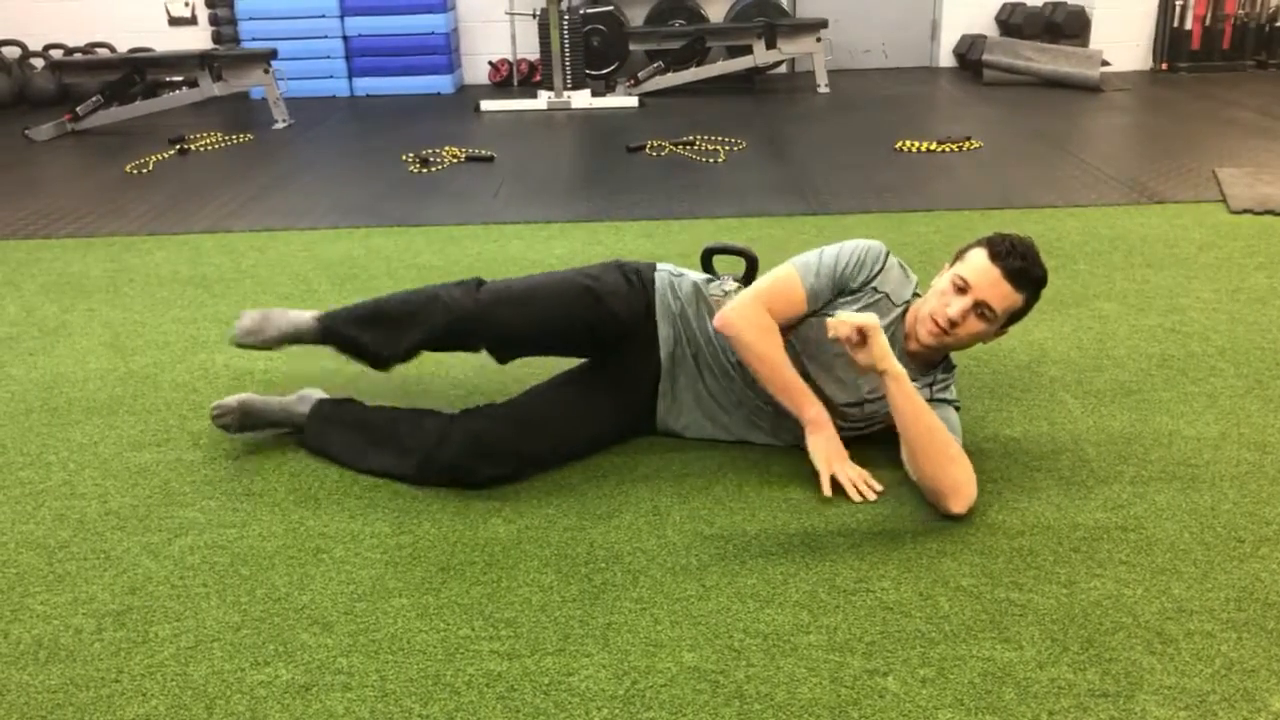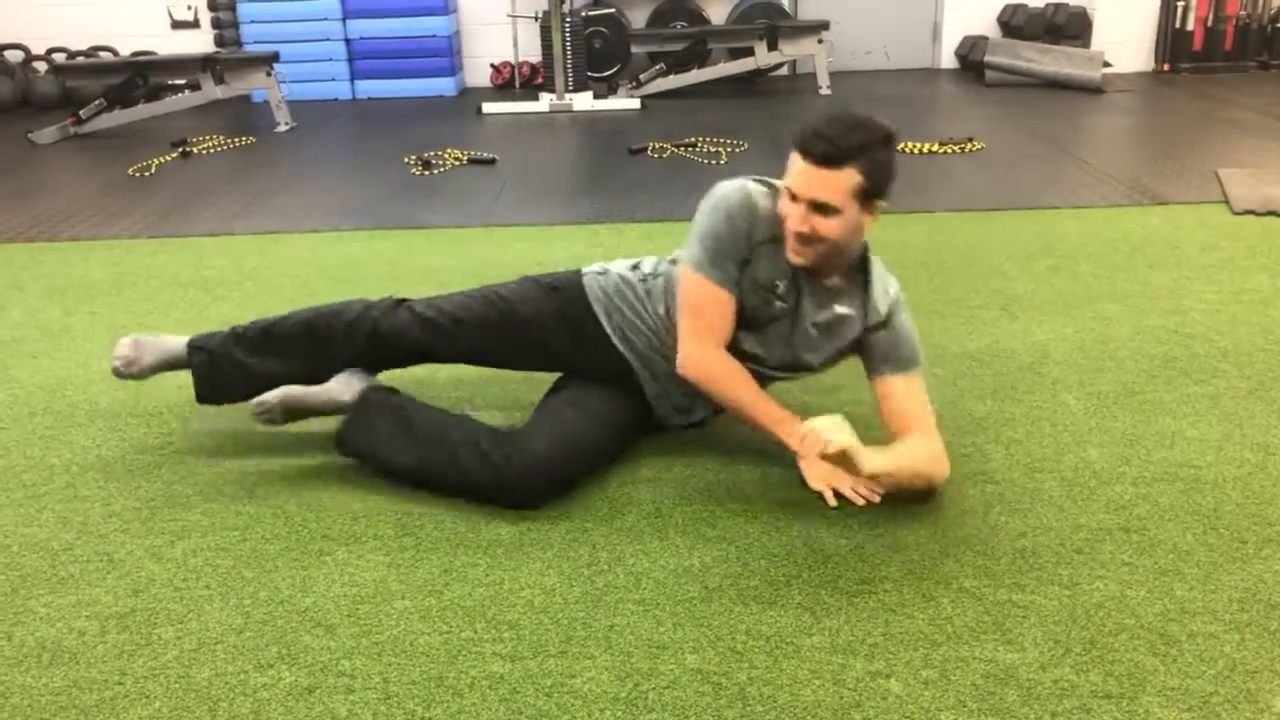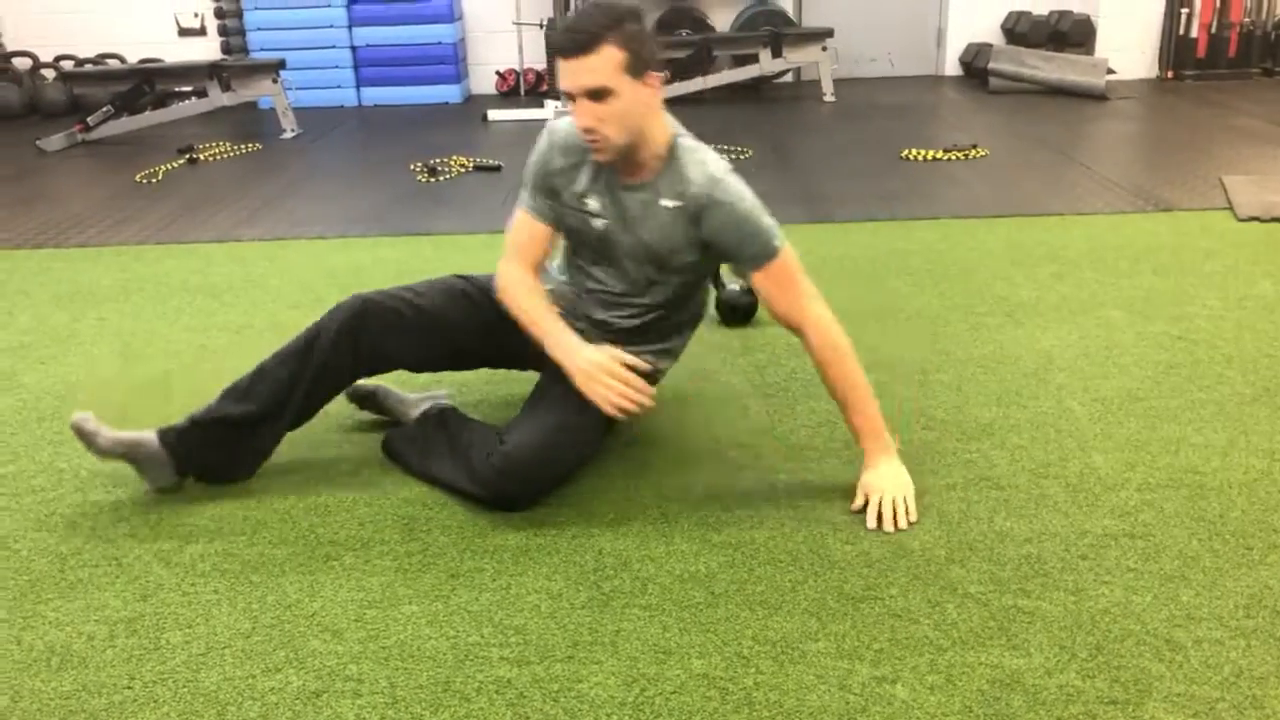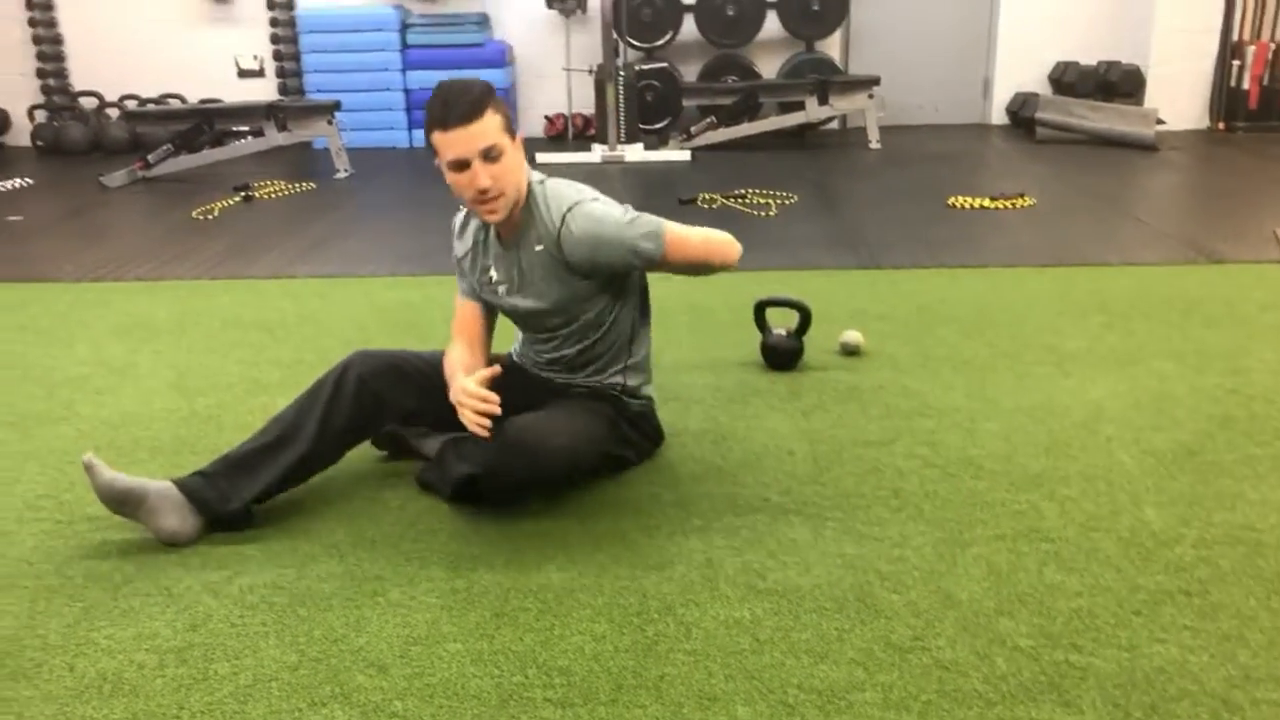
dt=0.5s
person 1, frame 1
left shoulder: (932, 393)
right shoulder: (872, 264)
left elbow: (954, 497)
right elbow: (739, 315)
left wrist: (891, 370)
right wrist: (815, 425)
left hip: (653, 399)
right hip: (655, 309)
left knee: (477, 448)
right knee: (484, 311)
left ankle: (309, 416)
right ankle: (325, 326)
person 1, frame 2
left shoulder: (876, 310)
right shoulder: (740, 207)
left elbow: (931, 456)
right elbow: (697, 355)
left wrist: (865, 460)
right wrist: (798, 440)
left hip: (640, 396)
right hip: (597, 310)
left knee: (525, 472)
right knee: (404, 329)
left ankle: (359, 407)
right ankle: (201, 355)
person 1, frame 3
left shoulder: (709, 191)
right shoulder: (559, 146)
left elbow: (811, 320)
right elbow: (515, 267)
left wrist: (878, 456)
right wrist: (565, 353)
left hip: (618, 355)
right hip: (549, 309)
left knee: (517, 475)
right knee: (364, 319)
left ankle: (425, 420)
right ankle: (186, 450)
person 1, frame 4
left shoulder: (577, 222)
right shoulder: (469, 229)
left elbow: (723, 250)
right elbow: (465, 345)
left wrist: (626, 283)
right wrist: (461, 383)
left hip: (607, 408)
right hip: (532, 376)
left knee: (509, 458)
right knee: (367, 375)
left ankle: (447, 455)
right ankle: (198, 502)
